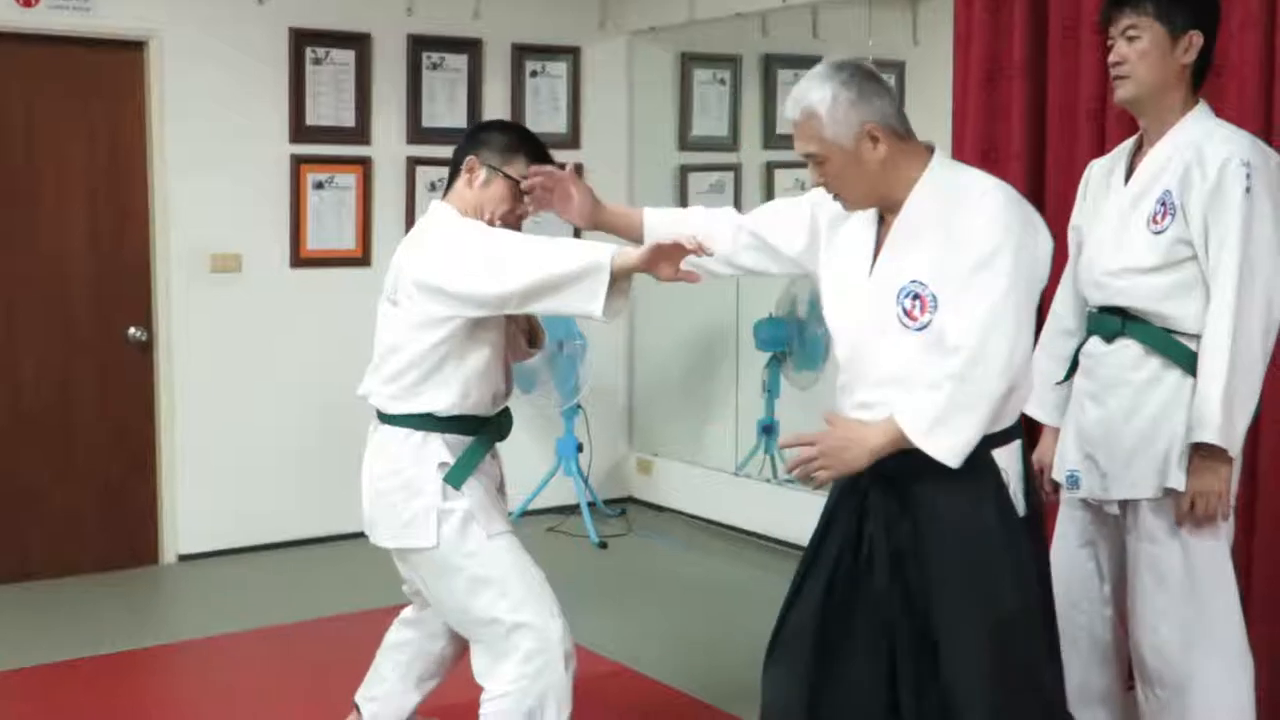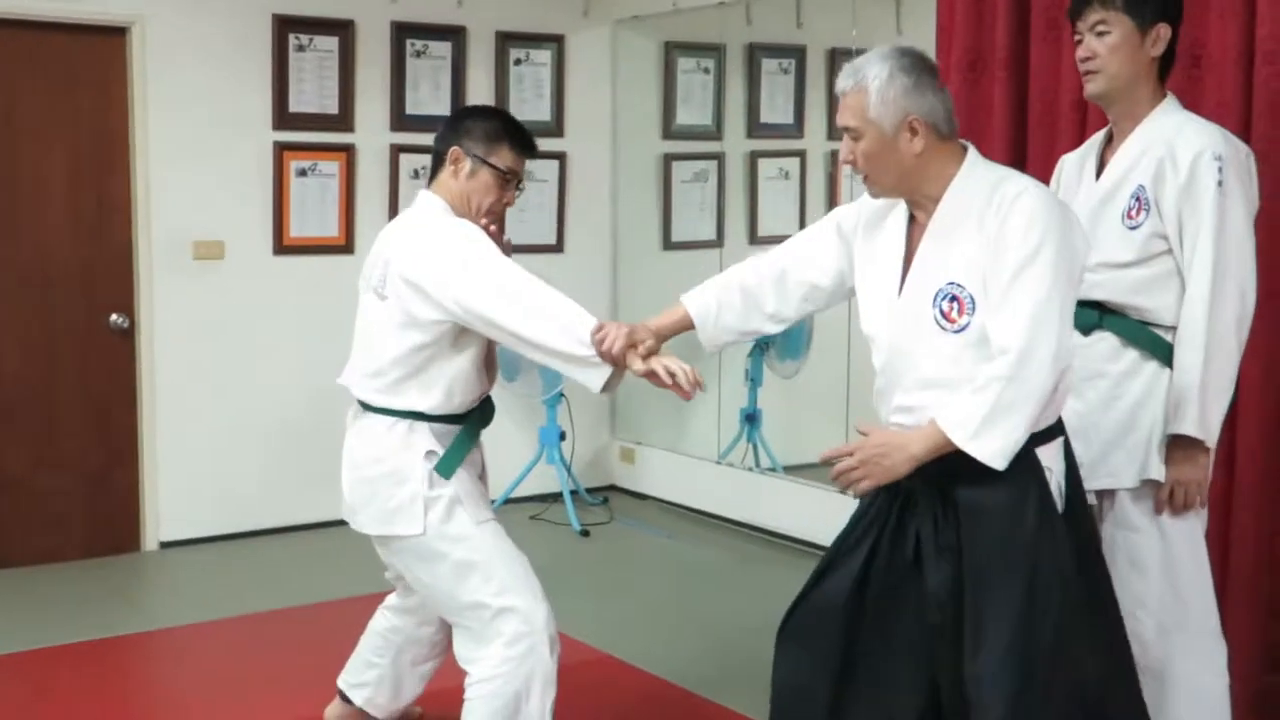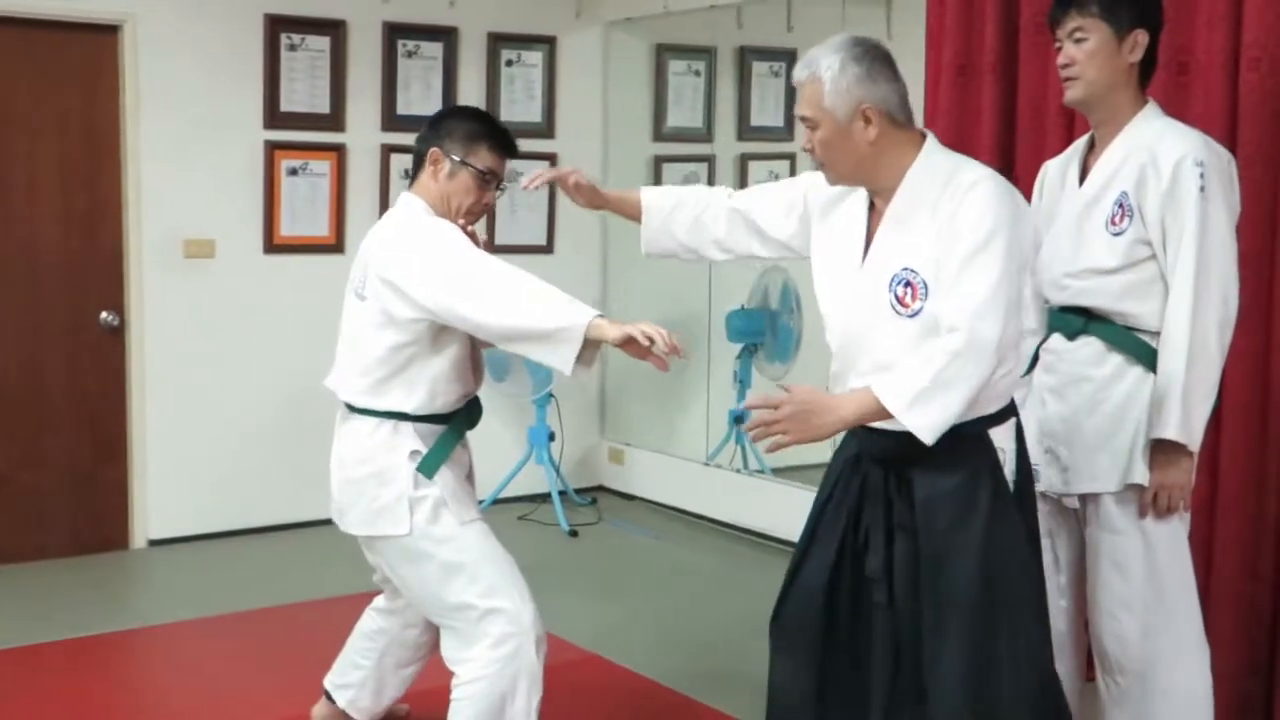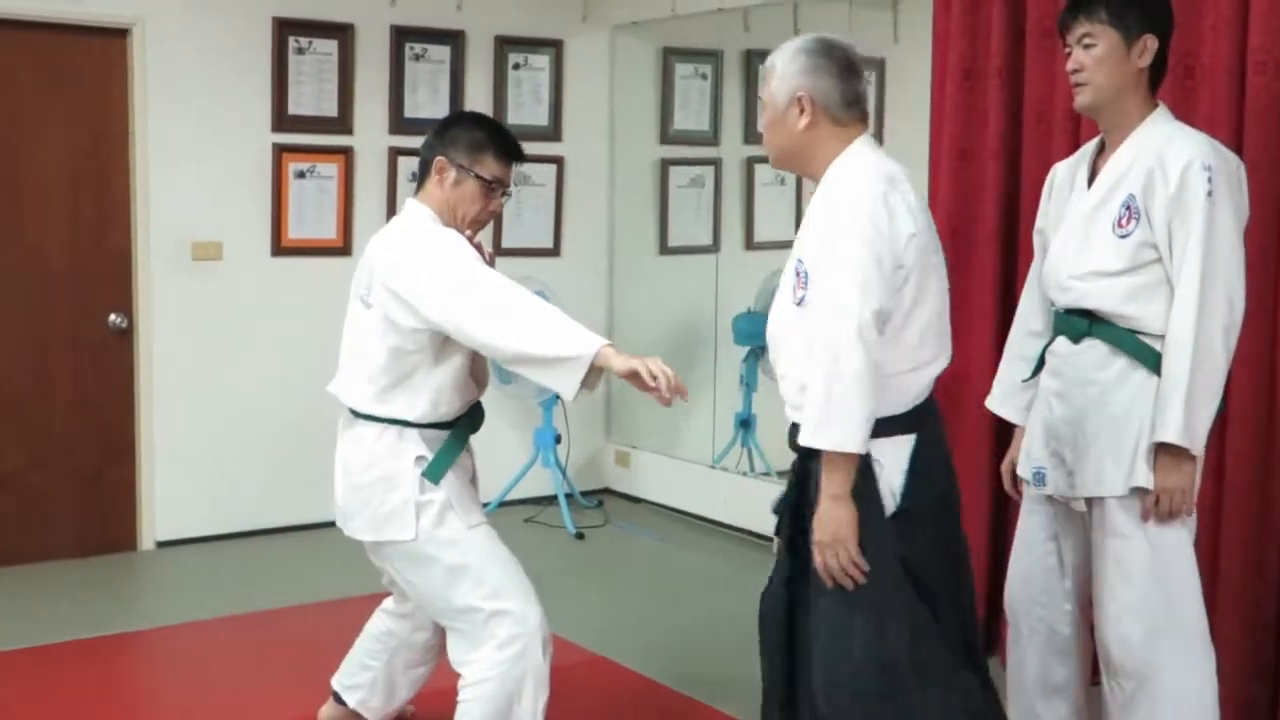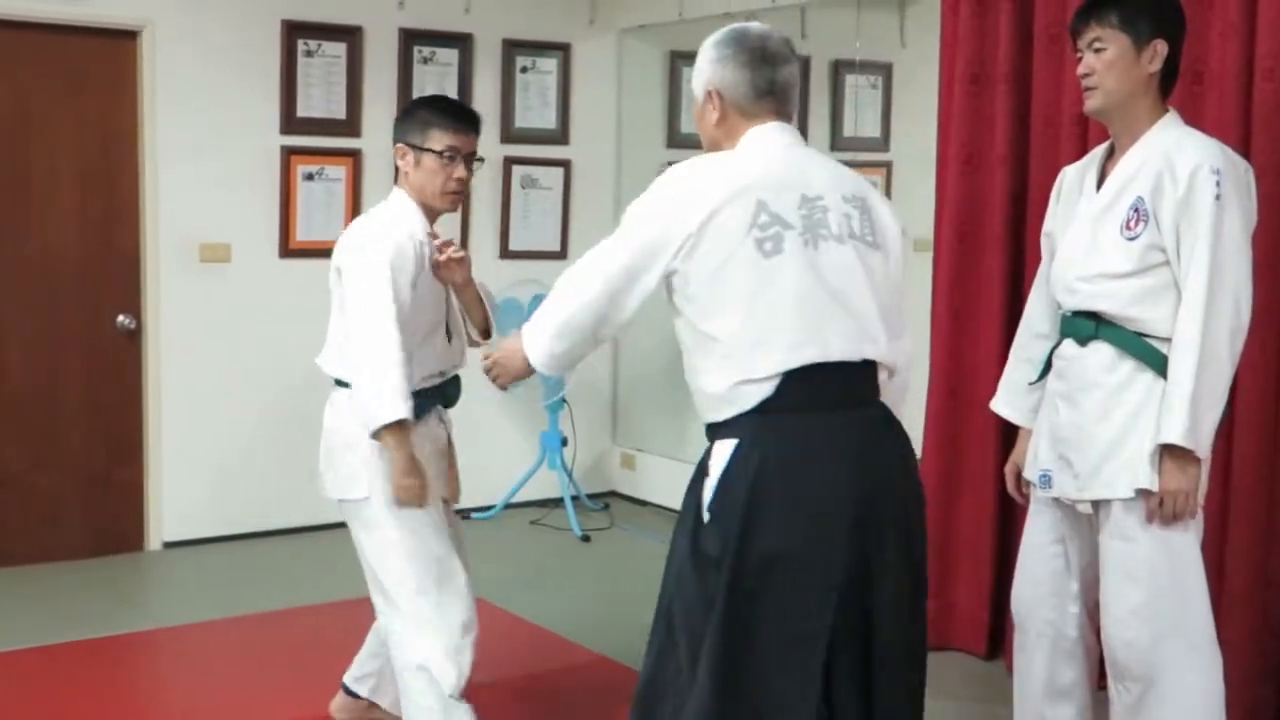
dt=0.5s
person 1, frame 1
right shoulder: (1102, 173)
left wrist: (1215, 446)
right wrist: (1051, 421)
left hip: (1171, 415)
right hip: (1094, 409)
left knee: (1180, 628)
right knee: (1074, 614)
person 1, frame 2
left shoulder: (1201, 153)
right shoulder: (1073, 166)
left elbow: (1219, 298)
left wrist: (1192, 434)
left hip: (1145, 403)
right hip: (1069, 399)
left knee: (1159, 614)
person 1, frame 3
left shoulder: (1183, 159)
right shoulder: (1057, 172)
left elbow: (1203, 303)
left wrist: (1176, 440)
left hip: (1131, 408)
right hip: (1052, 403)
left knee: (1140, 621)
right knee: (1036, 605)
person 1, frame 4
left shoulder: (1190, 163)
right shoulder: (1065, 174)
left elbow: (1207, 307)
left wrist: (1178, 444)
right wrist: (1021, 422)
left hip: (1135, 411)
right hip: (1061, 407)
left knee: (1143, 624)
right knee: (1035, 605)
person 1, frame 5
left shoulder: (1200, 166)
right shoulder: (1076, 178)
left elbow: (1215, 309)
left wrist: (1183, 444)
right wrist: (1026, 423)
left hip: (1144, 417)
right hip: (1069, 413)
left knee: (1150, 628)
right knee: (1044, 610)
person 2, frame 1
left shoulder: (989, 215)
right shoulder: (836, 214)
left elbow: (984, 367)
right elbow: (731, 236)
left wrist: (874, 438)
right wrist: (600, 215)
left hip: (965, 491)
right hip: (881, 486)
right knee: (821, 664)
person 2, frame 2
left shoulder: (1024, 213)
right shoulder: (870, 219)
left elbow: (1026, 367)
right elbow: (773, 281)
left wrist: (914, 444)
right wrist: (651, 329)
left hip: (1008, 490)
right hip: (914, 486)
right knee: (828, 647)
person 2, frame 3
left shoulder: (979, 202)
right shoulder: (830, 198)
left elbow: (967, 348)
right elbow: (726, 216)
left wrist: (842, 407)
right wrist: (604, 198)
left hip: (960, 471)
right hip: (873, 464)
right knee: (820, 636)
person 2, frame 4
left shoulder: (855, 196)
right shoulder: (855, 192)
left elbow: (844, 348)
left wrist: (834, 493)
right wrist: (822, 478)
left hip: (872, 468)
right hip: (858, 461)
right knee: (813, 650)
person 2, frame 5
left shoulder: (696, 188)
right shoulder: (863, 195)
left elbow: (597, 289)
right elbow: (893, 345)
left wrist: (527, 354)
left hip: (767, 464)
right hip: (871, 451)
person 3, frame 1
left shoulder: (453, 249)
right shoulder: (445, 245)
left elbow: (523, 343)
right elbow: (530, 265)
left wrist: (519, 312)
right wrist: (630, 259)
left hip: (429, 468)
right hip: (433, 477)
left knee: (443, 607)
right knee: (533, 639)
person 3, frame 2
left shoulder: (417, 234)
right shoulder: (437, 242)
left elbow: (493, 310)
right elbow: (520, 306)
left wrist: (492, 261)
right wrist: (626, 355)
left hip: (401, 455)
right hip: (415, 465)
left knee: (427, 594)
right knee: (517, 624)
person 3, frame 3
left shoulder: (408, 237)
right shoulder: (414, 240)
left elbow: (473, 312)
right elbow: (498, 297)
left wrist: (471, 261)
right wrist: (602, 327)
left hip: (397, 457)
right hip: (402, 467)
left knee: (416, 595)
right knee: (504, 625)
person 3, frame 4
left shoulder: (409, 244)
right shoulder: (423, 250)
left elbow: (471, 326)
right elbow: (500, 315)
left wrist: (476, 278)
right wrist: (611, 356)
left hip: (398, 463)
right hip: (405, 472)
left knee: (426, 598)
right knee: (511, 628)
person 3, frame 5
left shoulder: (430, 240)
right shoulder: (384, 236)
left elbow: (477, 332)
right elbow: (372, 341)
left wrist: (463, 283)
right wrist: (400, 450)
left hip: (421, 430)
right hip: (376, 440)
left knee: (429, 590)
right knee: (437, 609)
